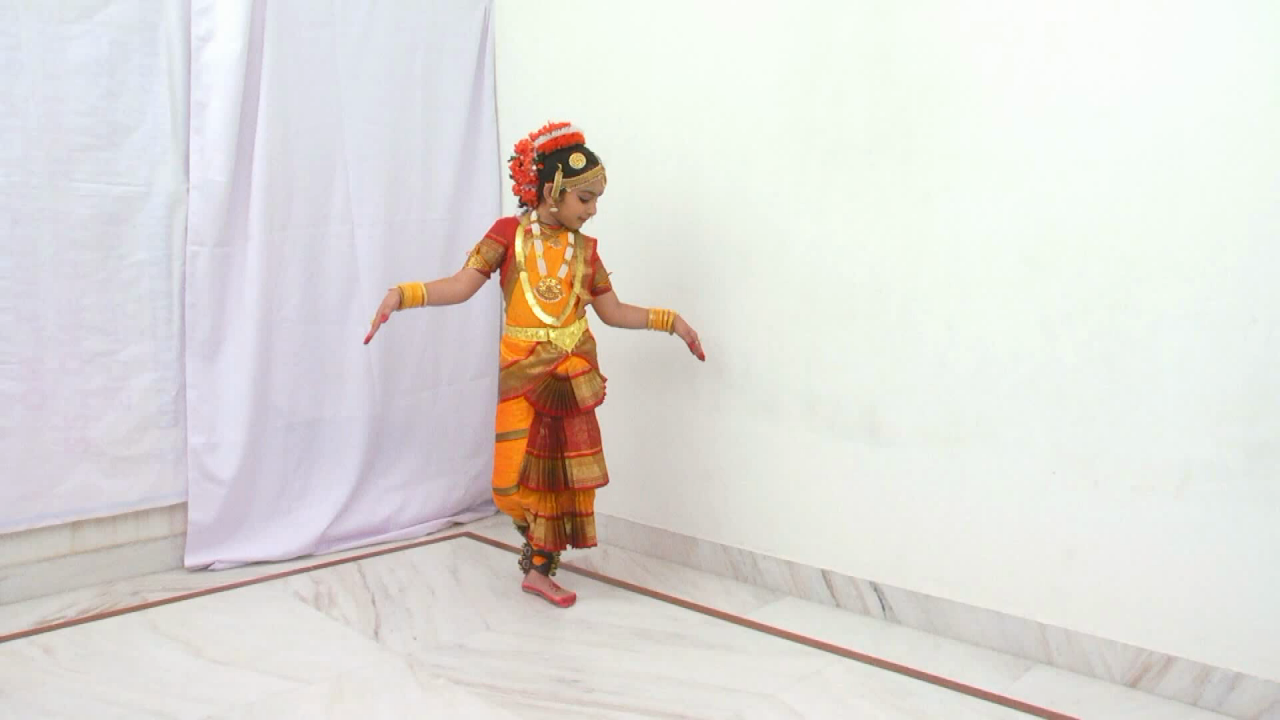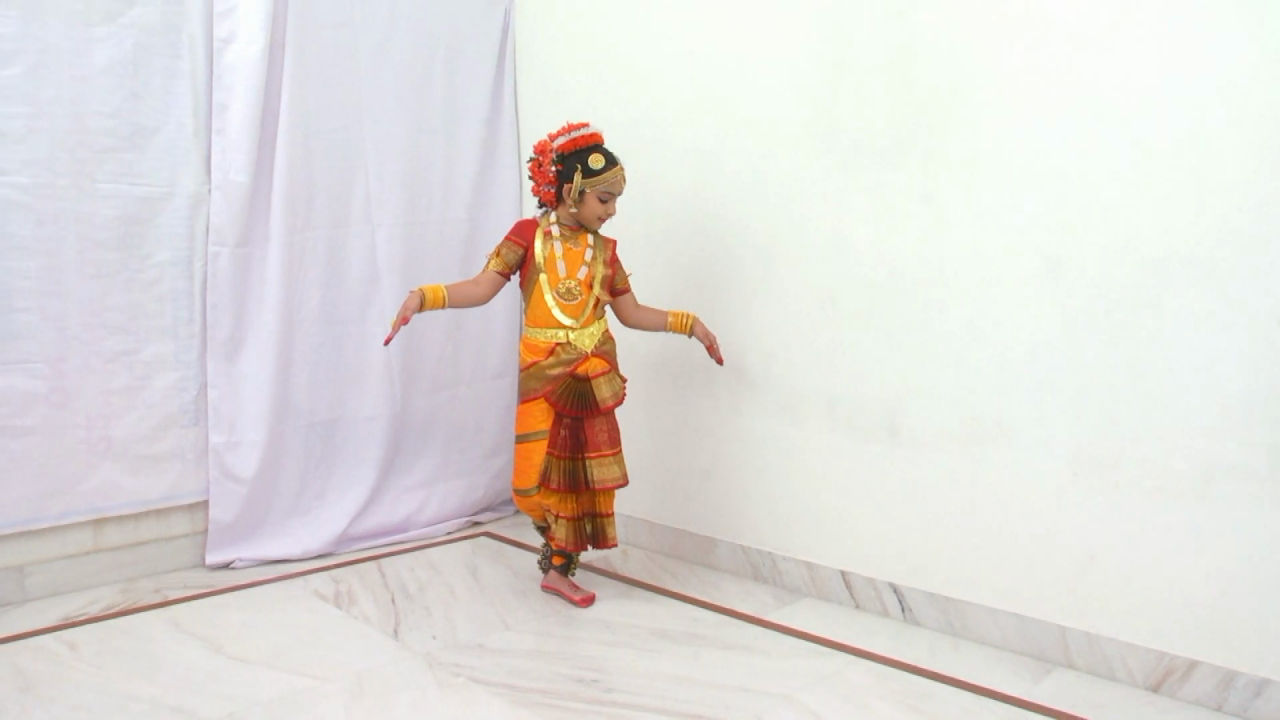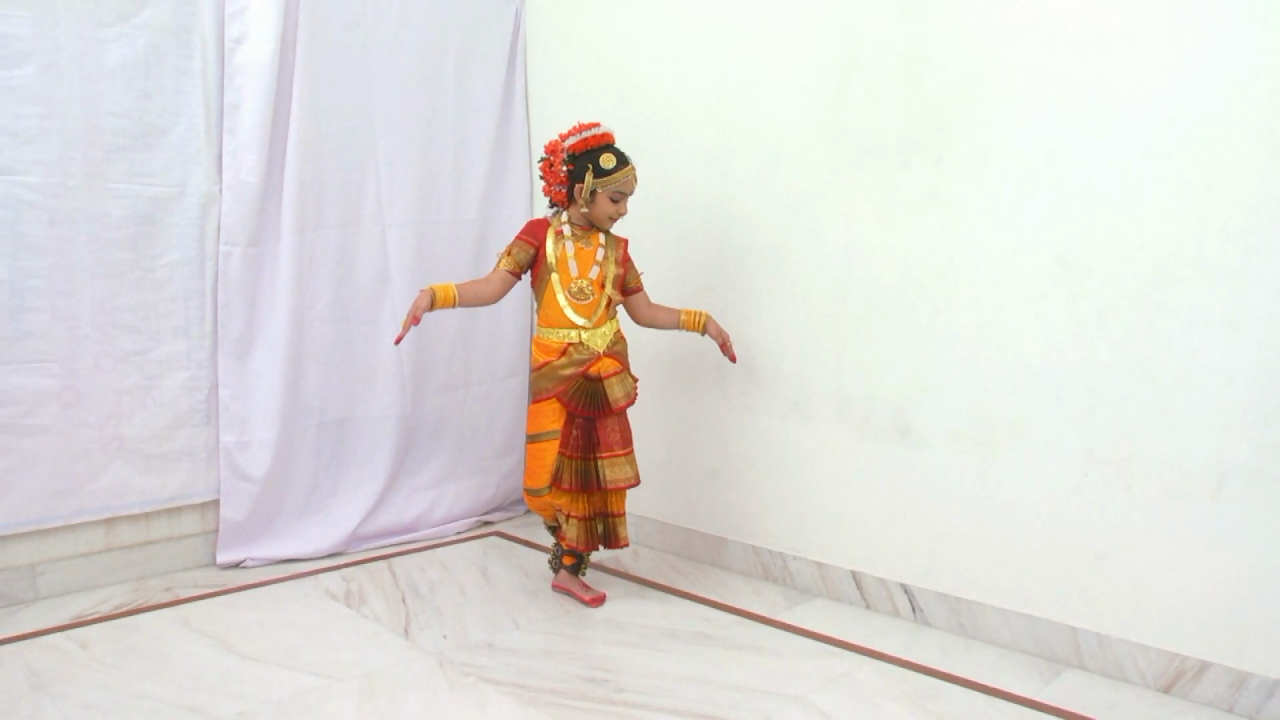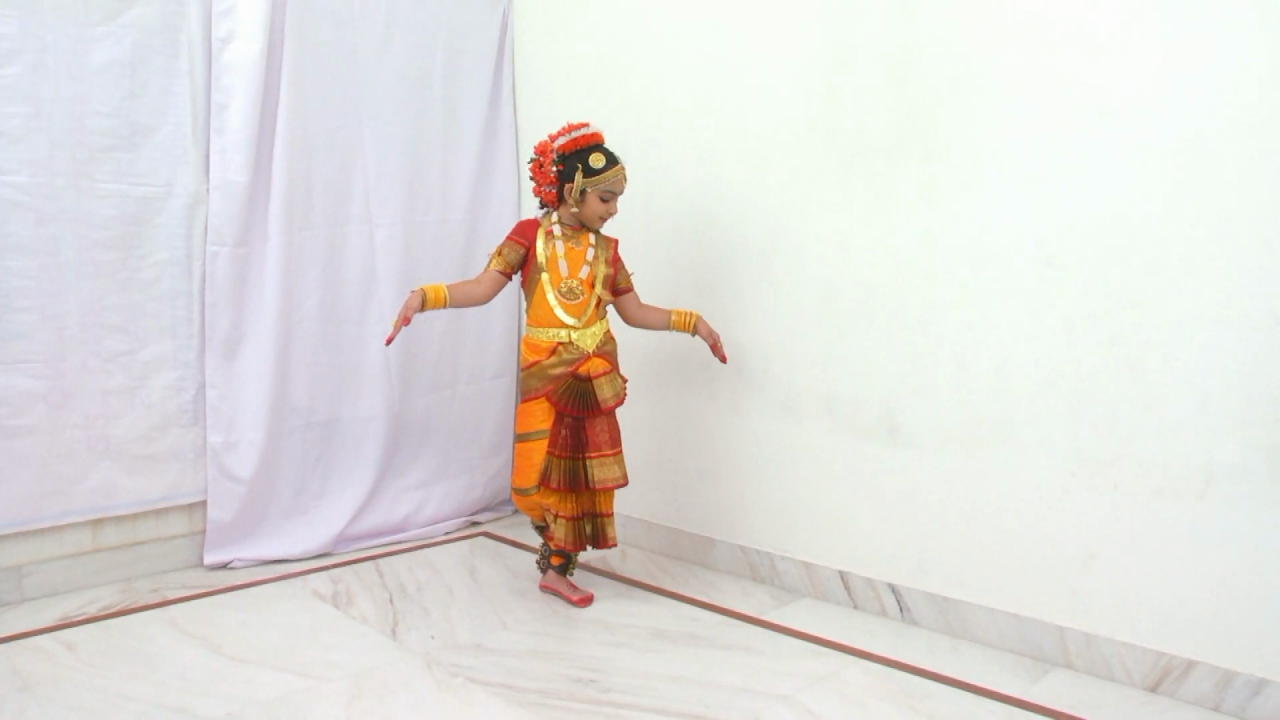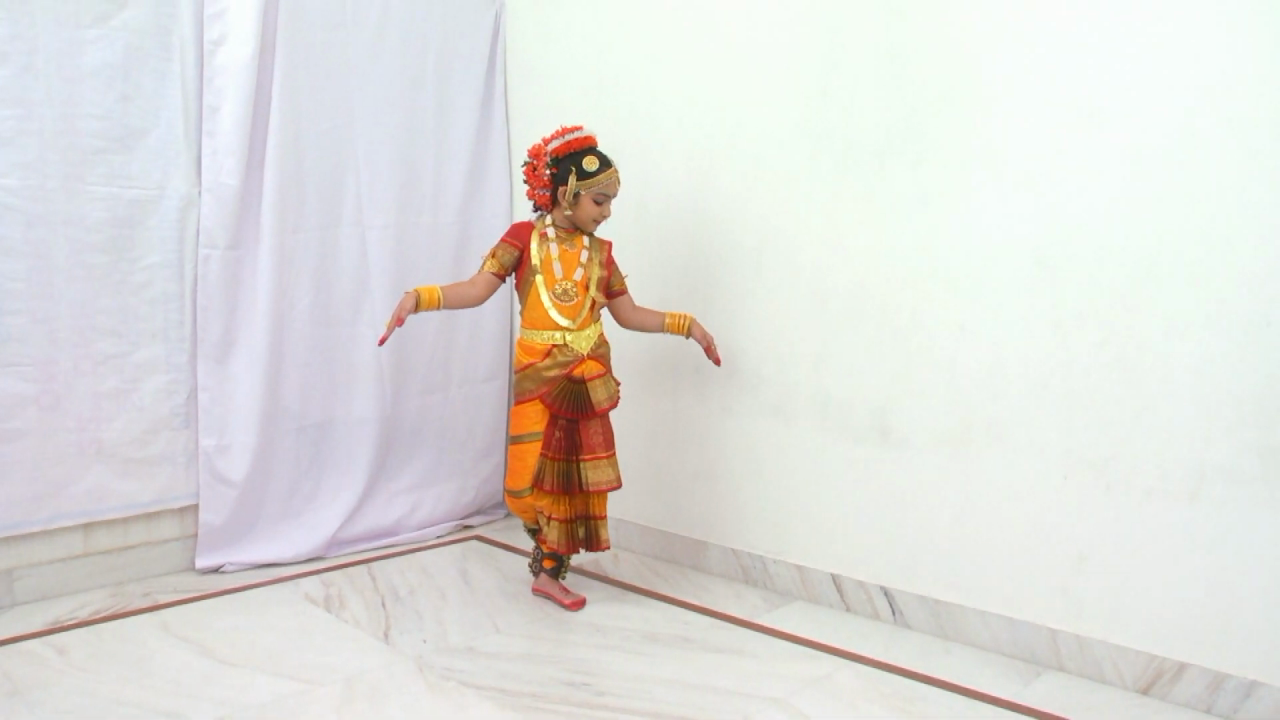
dt=1s
person 1, frame 1
left shoulder: (585, 248)
right shoulder: (509, 232)
left elbow: (613, 311)
right elbow: (461, 286)
left wrist: (670, 320)
right wrist: (402, 294)
left hip: (571, 376)
right hip: (524, 373)
left knee: (561, 472)
right knee: (520, 473)
left ankle: (540, 568)
right ankle: (537, 561)
person 1, frame 2
left shoulder: (604, 249)
right shoulder: (529, 234)
left elbow: (631, 313)
right elbow: (481, 288)
left wrist: (688, 323)
right wrist: (423, 296)
left hip: (591, 376)
right hip: (544, 374)
left knee: (582, 473)
right knee: (541, 475)
left ankle: (559, 568)
right ankle: (557, 561)
person 1, frame 3
left shoulder: (616, 249)
right shoulder: (540, 234)
left elbow: (644, 311)
right elbow: (492, 287)
left wrist: (701, 321)
right wrist: (434, 295)
left hip: (603, 376)
right hip: (555, 373)
left knee: (593, 472)
right knee: (551, 475)
left ankle: (569, 568)
right ankle: (568, 557)
person 1, frame 4
left shoulder: (606, 249)
right shoulder: (531, 234)
left elbow: (634, 312)
right elbow: (483, 288)
left wrist: (691, 322)
right wrist: (424, 296)
left hip: (592, 377)
right hip: (544, 374)
left knee: (582, 474)
right knee: (539, 475)
left ankle: (557, 568)
right ankle: (555, 561)
person 1, frame 5
left shoulder: (600, 252)
right shoulder: (525, 237)
left elbow: (628, 314)
right elbow: (477, 289)
left wrist: (686, 324)
right wrist: (418, 297)
left hip: (586, 379)
right hip: (539, 376)
left knee: (575, 476)
right knee: (533, 476)
left ankle: (549, 571)
right ankle: (547, 565)
